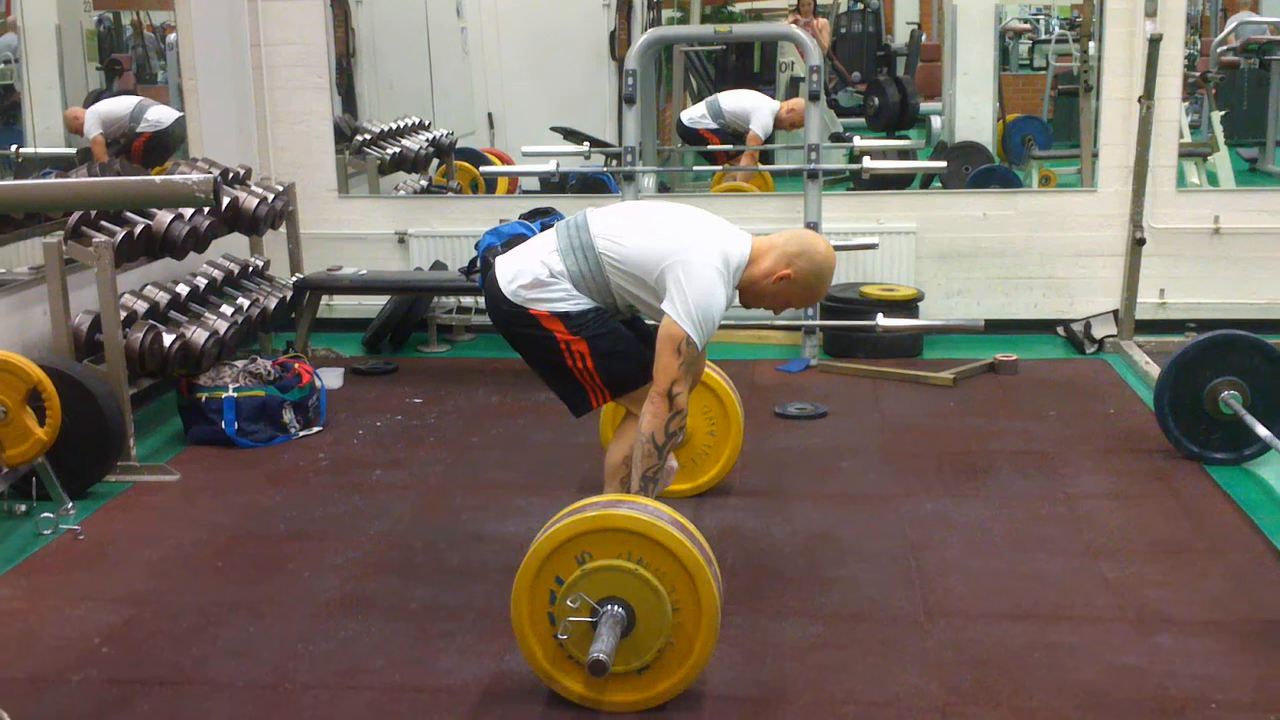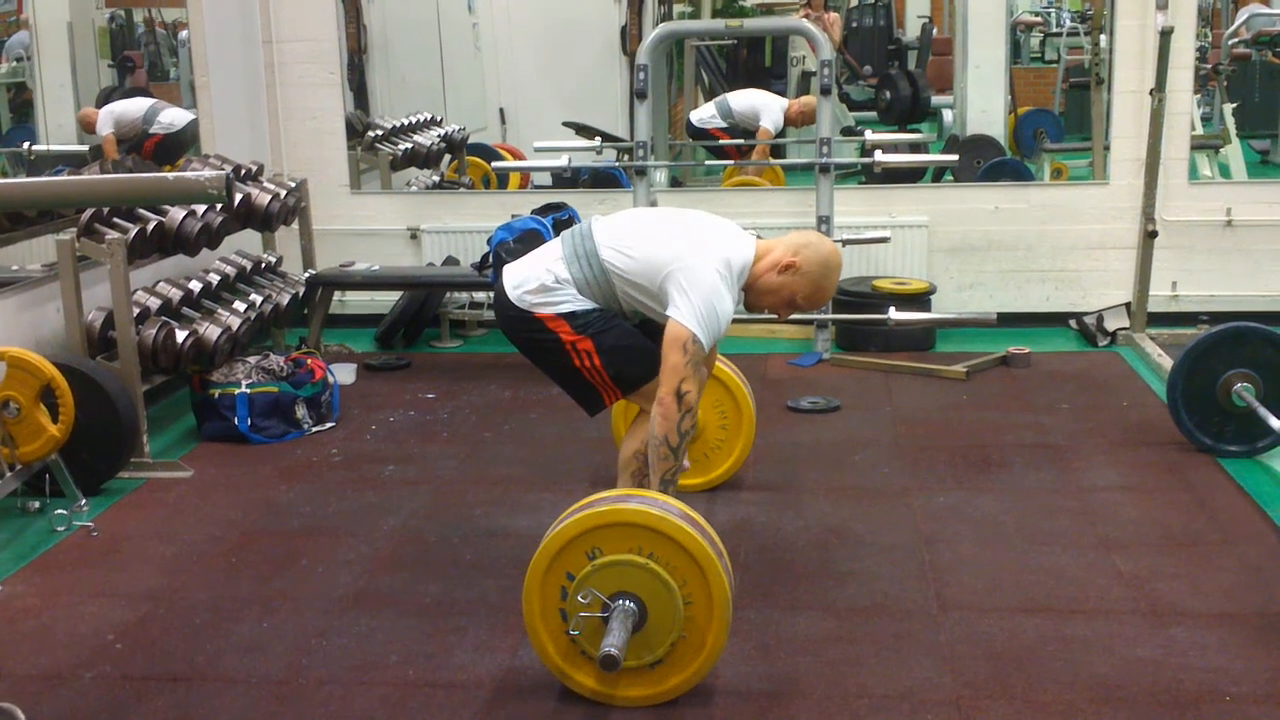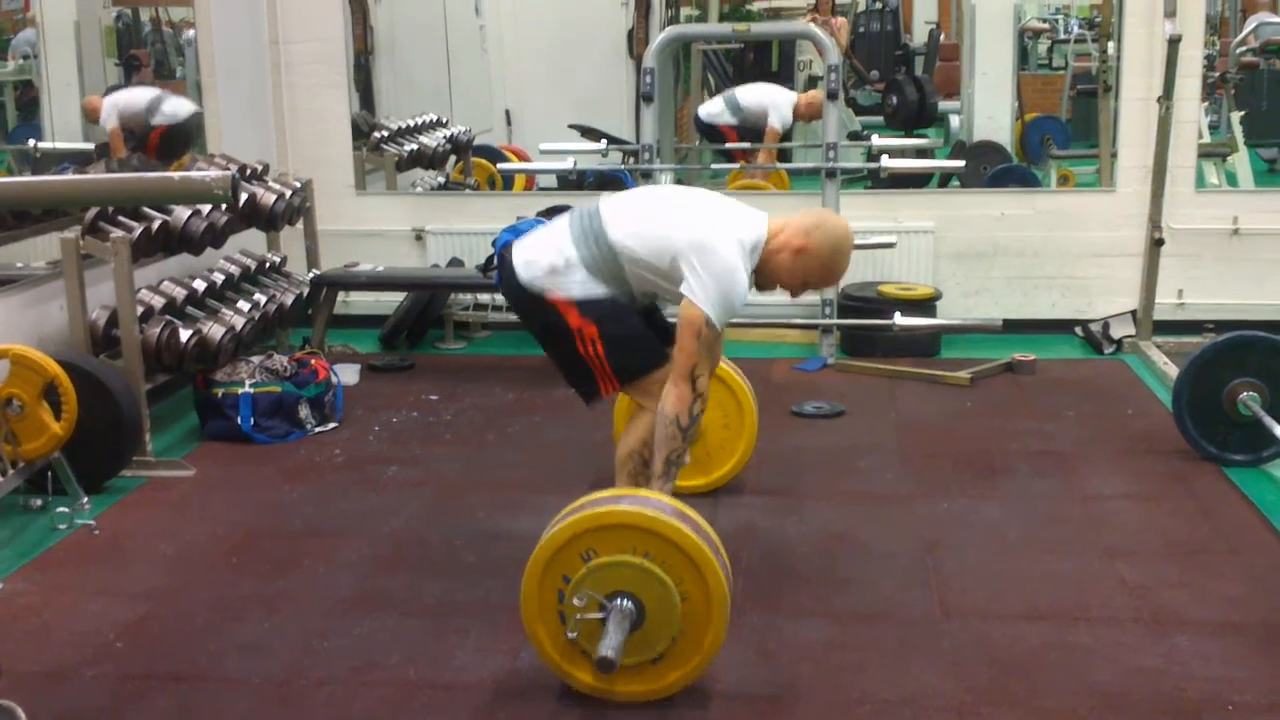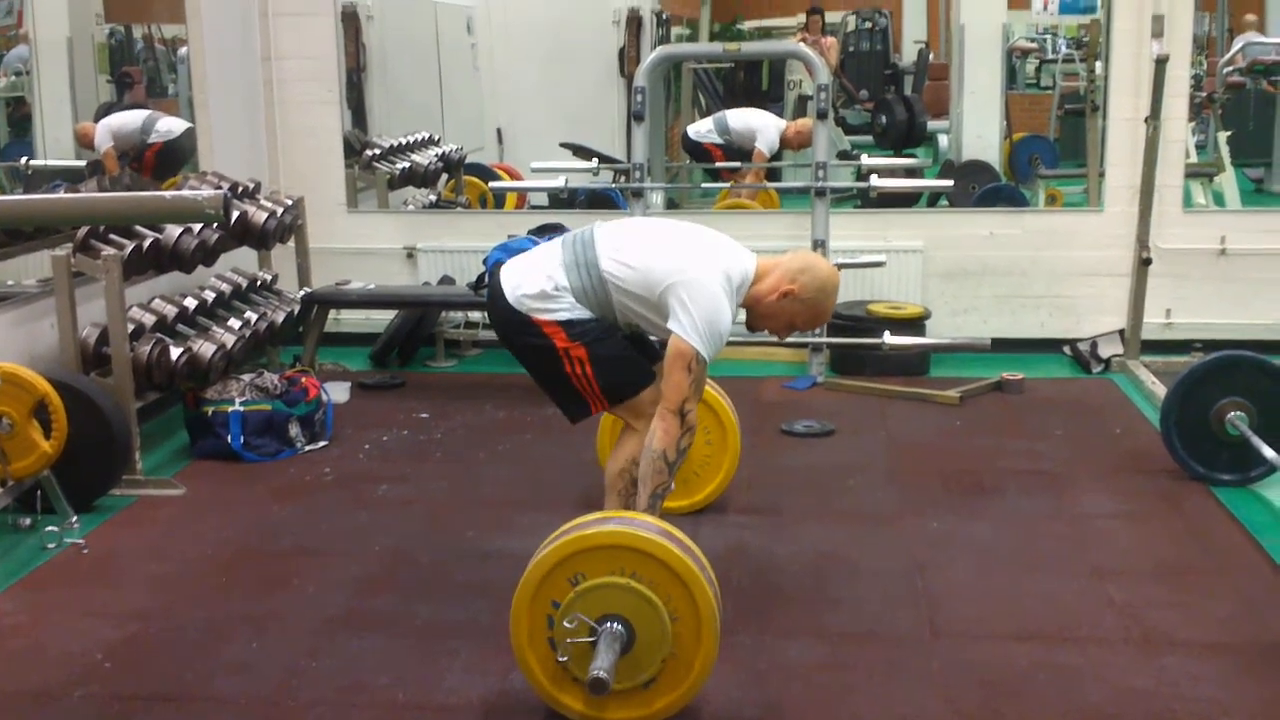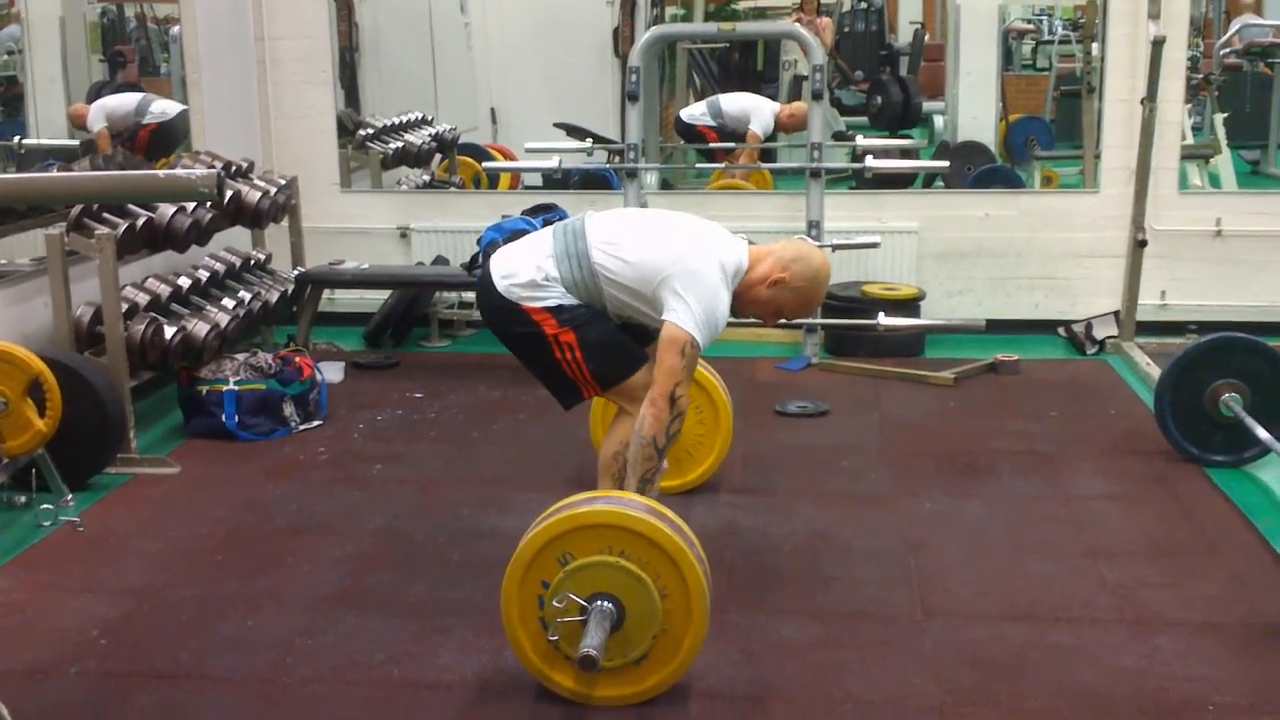
dt=1s
person 1, frame 1
left shoulder: (723, 247)
right shoulder: (706, 279)
left elbow: (681, 368)
right elbow: (666, 396)
left wrist: (661, 447)
left hip: (535, 275)
right hip: (531, 291)
right knee: (646, 403)
person 1, frame 2
left shoulder: (731, 250)
right shoulder: (712, 282)
right elbow: (672, 399)
left hip: (552, 281)
right hip: (539, 297)
left knee: (688, 376)
right knee: (677, 394)
person 1, frame 3
left shoulder: (739, 228)
right shoulder: (725, 263)
left elbow: (703, 339)
right elbow: (686, 383)
right wrist: (660, 493)
left hip: (558, 261)
right hip: (549, 275)
right knee: (659, 397)
person 1, frame 4
left shoulder: (728, 264)
right shoulder: (711, 300)
right elbow: (675, 414)
left hip: (538, 281)
right hip: (533, 301)
left knee: (657, 393)
right knee: (647, 415)
person 1, frame 5
left shoulder: (721, 253)
right shoulder: (707, 288)
right elbow: (663, 402)
left hip: (528, 269)
right hip: (522, 290)
left knee: (655, 376)
right knee: (641, 398)
